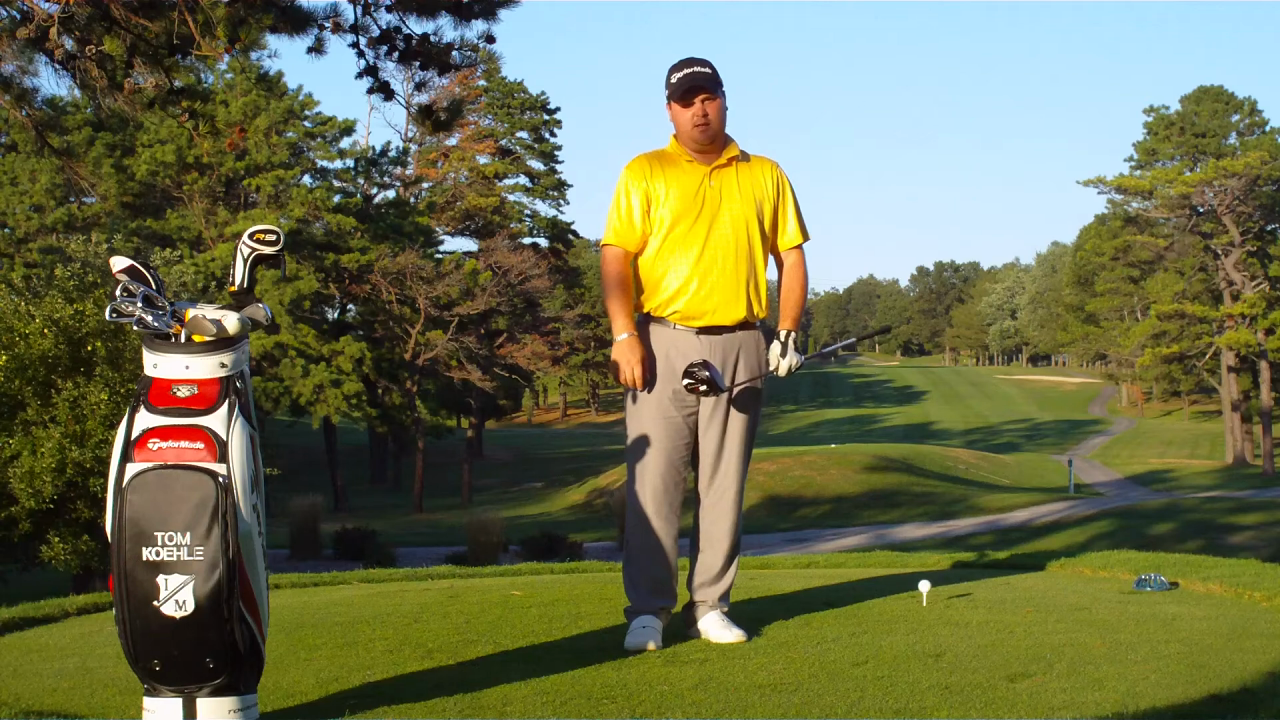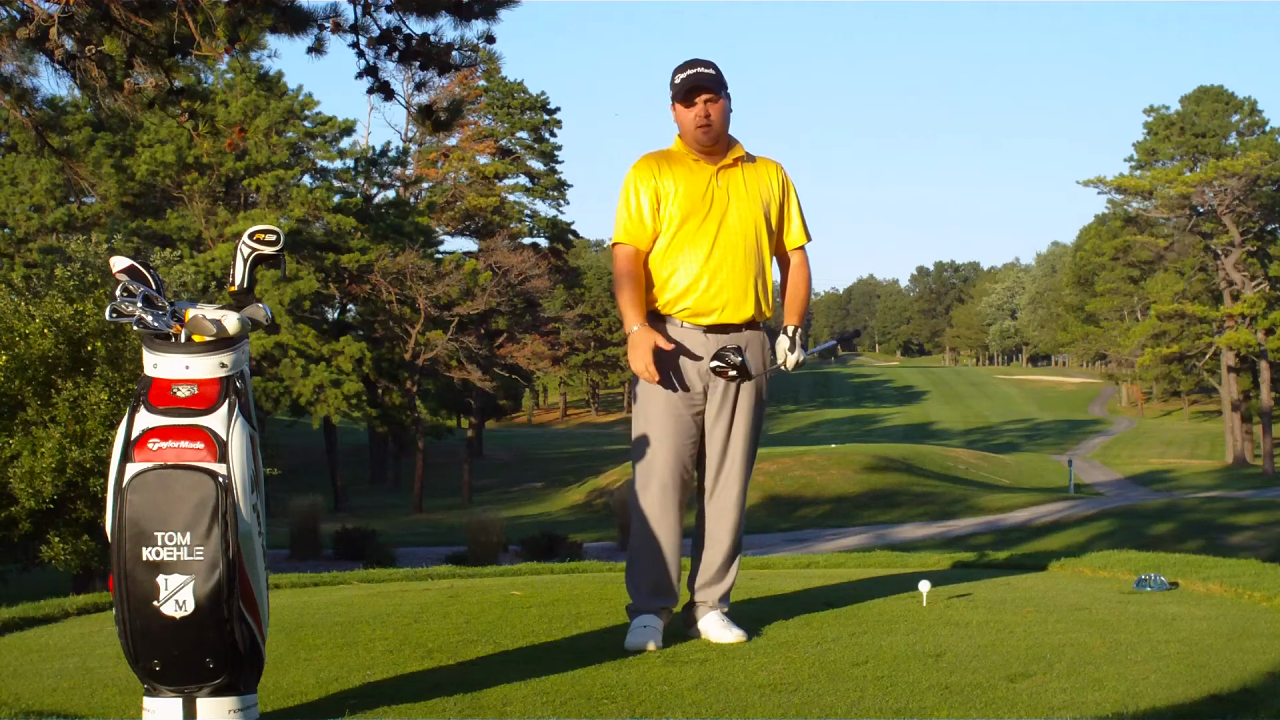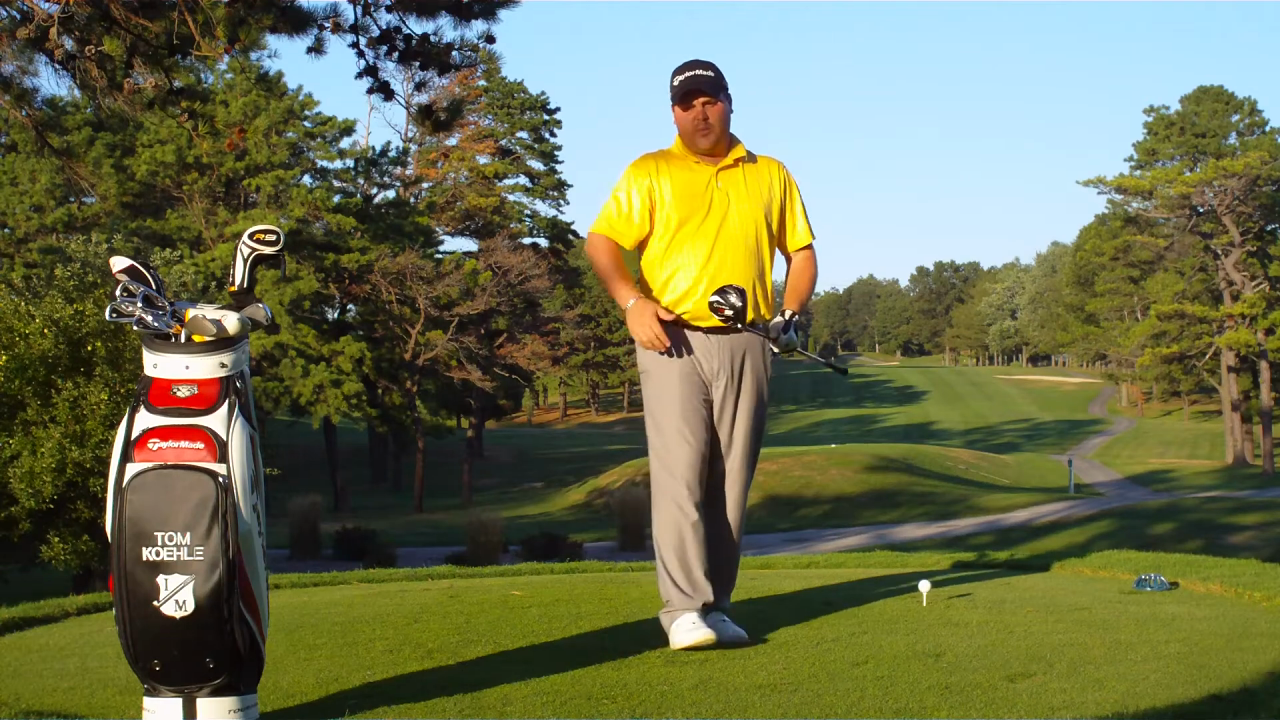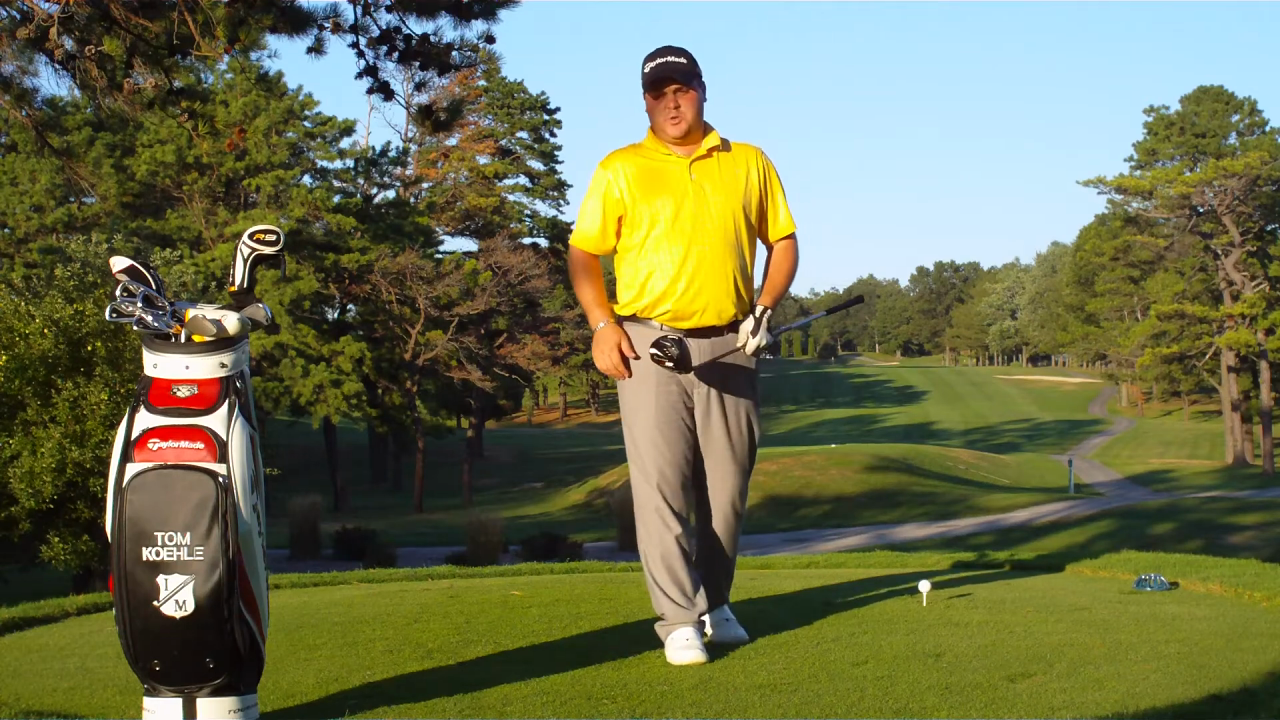
dt=0.7s
person 1, frame 1
left shoulder: (766, 175)
right shoulder: (644, 173)
left elbow: (791, 258)
right elbow: (616, 257)
left wrist: (787, 333)
right wrist: (624, 336)
left hip: (739, 346)
right hip: (663, 342)
left knee: (724, 481)
right knee: (654, 476)
left ankle: (710, 605)
right ankle: (649, 609)
person 1, frame 2
left shoulder: (769, 176)
right shoulder: (650, 171)
left elbow: (794, 257)
right elbow: (626, 256)
left wrist: (793, 328)
right wrist: (636, 328)
left hip: (744, 344)
right hip: (670, 342)
left knee: (727, 481)
right knee: (659, 474)
left ankle: (709, 605)
right ankle: (649, 607)
person 1, frame 3
left shoulder: (771, 175)
right shoulder: (648, 173)
left elbow: (802, 253)
right elbow: (602, 241)
left wrist: (790, 314)
right wrist: (631, 300)
left hip: (745, 345)
right hip: (673, 341)
left knee: (730, 480)
right knee: (680, 471)
left ankle: (715, 606)
right ankle: (684, 610)
person 1, frame 4
left shoulder: (750, 163)
right shoulder: (618, 169)
left elbow: (783, 241)
right elbow: (583, 251)
left wrist: (765, 307)
right wrist: (601, 323)
left hip: (729, 346)
right hip: (648, 343)
left knee: (725, 487)
right knee: (661, 483)
left ankle: (714, 604)
right ankle: (679, 620)
